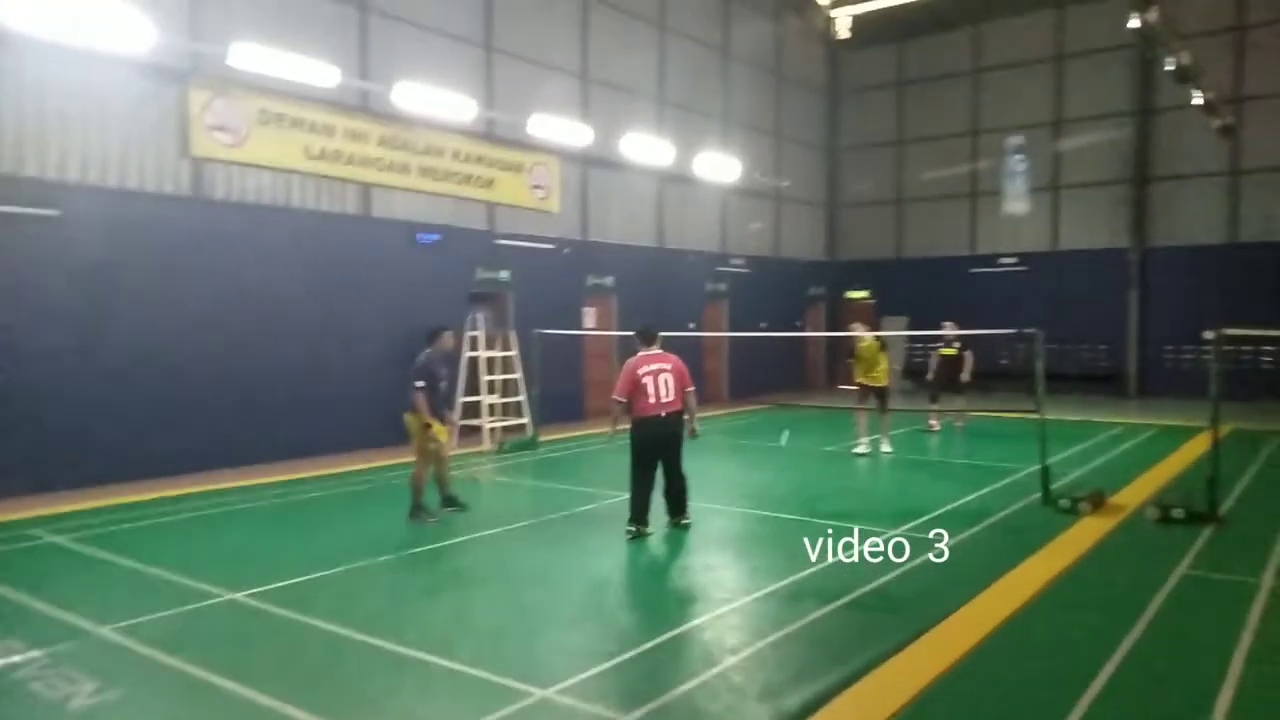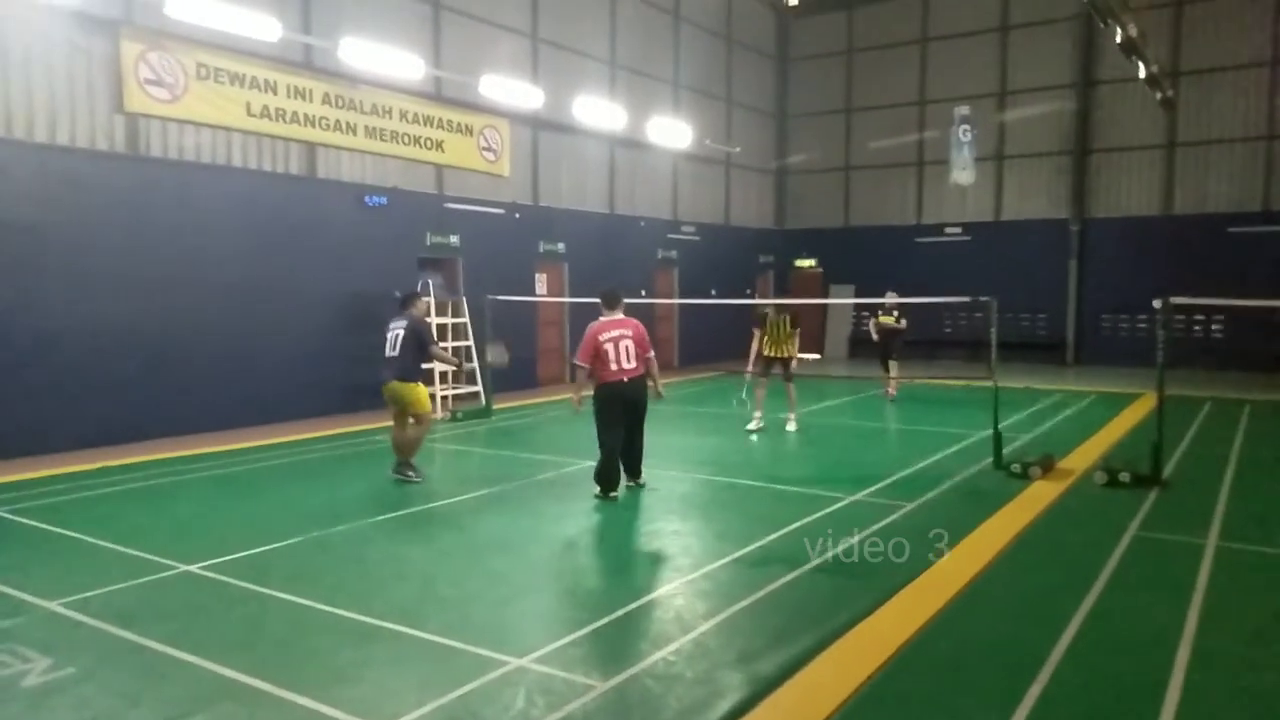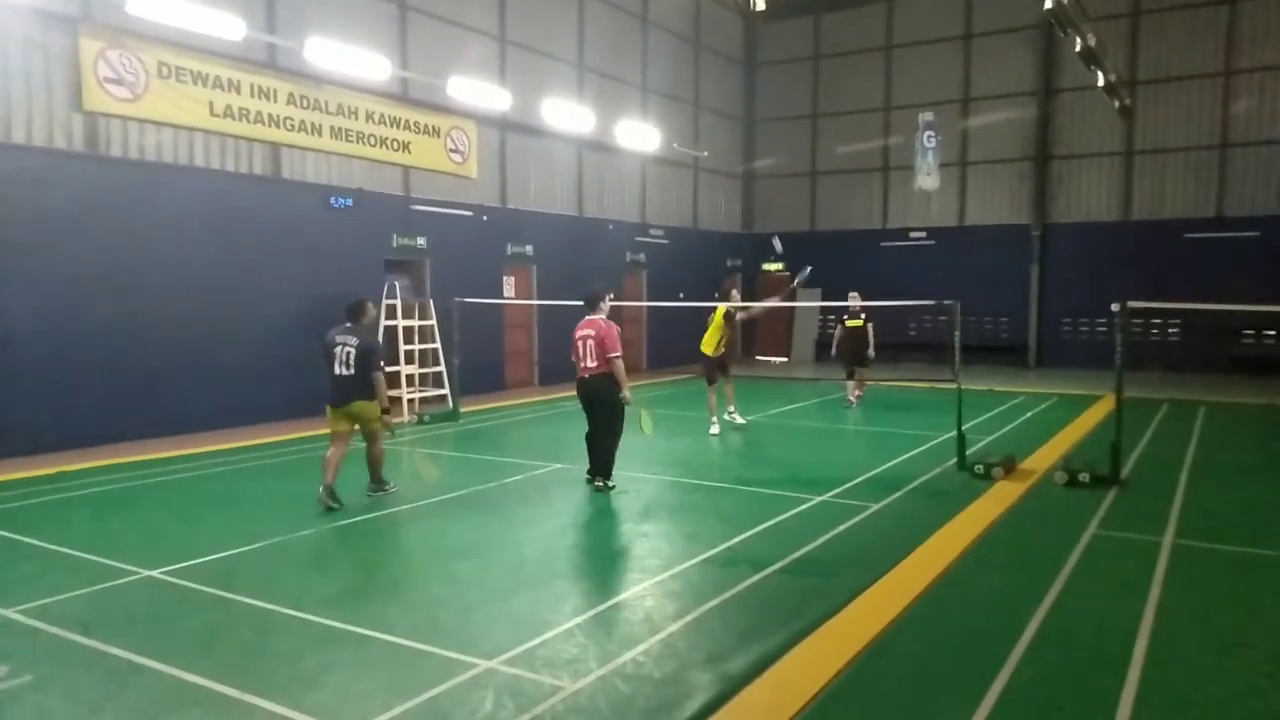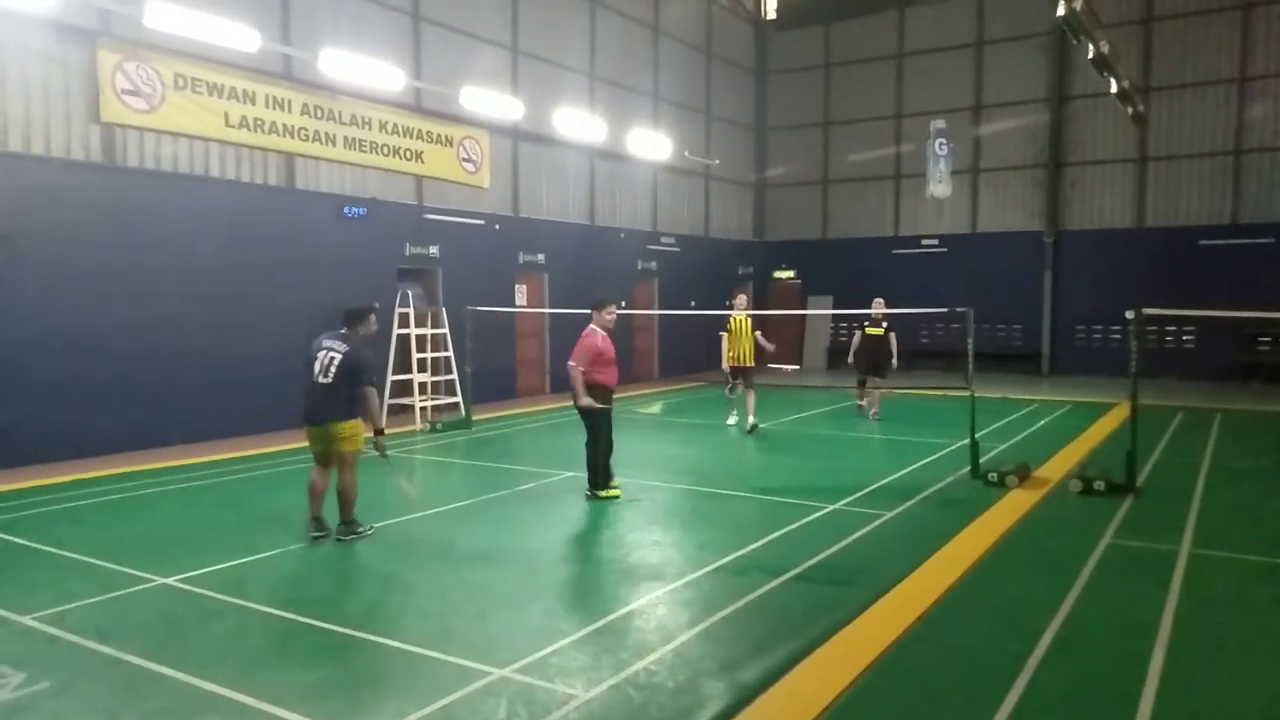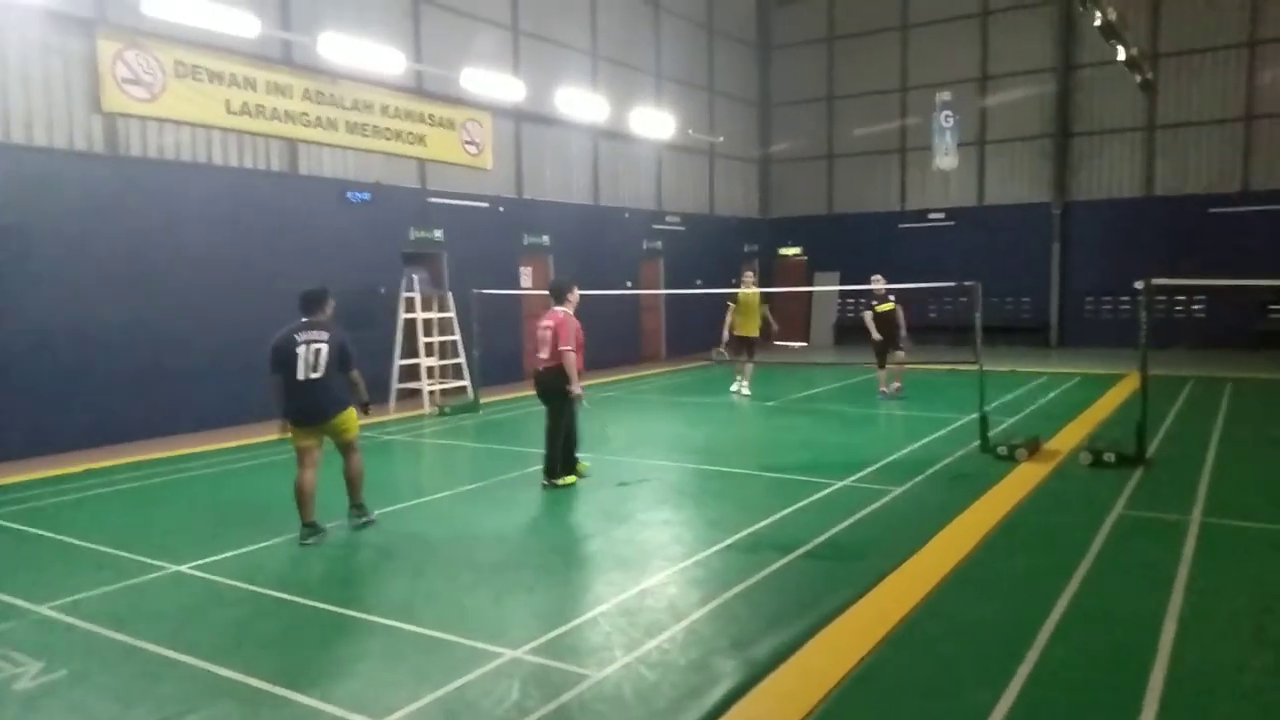
dt=1s
person 1, frame 1
left shoulder: (440, 361)
right shoulder: (425, 363)
right elbow: (417, 396)
left wrist: (447, 415)
right wrist: (426, 425)
left hip: (436, 419)
right hip: (422, 419)
left knee: (442, 457)
right knee: (424, 462)
left ankle: (446, 497)
right ankle: (417, 507)
person 1, frame 2
left shoulder: (392, 324)
right shoulder: (419, 324)
right elbow: (435, 352)
right wrist: (458, 363)
left hip: (389, 382)
right hip: (407, 382)
left knee: (400, 425)
right knee: (423, 421)
left ankle: (403, 465)
right ankle: (403, 464)
person 1, frame 3
left shoulder: (332, 335)
right shoulder: (369, 341)
right elbow: (377, 378)
right wrist: (385, 410)
left hip: (337, 400)
right hip: (364, 401)
left knee: (337, 444)
right knee: (374, 440)
left ankle: (327, 487)
right ankle: (376, 483)
person 1, frame 4
left shoulder: (321, 341)
right shoulder: (359, 354)
right elbow: (368, 394)
right wrist: (378, 432)
left hip: (313, 417)
right hip: (343, 420)
left knee: (321, 467)
right knee: (347, 470)
left ankle: (316, 521)
right ankle: (347, 524)
person 1, frame 5
left shoulder: (283, 339)
right shoulder: (336, 336)
left elbow: (278, 381)
right elbow: (353, 376)
left wrist: (284, 415)
right wrist: (365, 402)
left hip: (302, 415)
right hip: (337, 409)
left knee: (306, 468)
right knee: (351, 453)
left ankle: (308, 526)
right ankle: (357, 509)
person 2, frame 1
left shoulder: (632, 365)
right shoulder: (674, 361)
left elbow: (619, 400)
right elbow: (689, 393)
left wrist: (613, 425)
right wrist: (692, 421)
left hip: (645, 425)
right hip: (673, 421)
left knee: (642, 476)
right knee: (674, 471)
left ankle: (637, 523)
right ankle: (679, 515)
person 2, frame 2
left shoulder: (594, 329)
right shoulder: (636, 326)
left elbow: (583, 365)
right elbow: (649, 359)
left wrist: (577, 392)
right wrist: (657, 383)
left hip: (609, 390)
right hip: (636, 387)
left knee: (609, 439)
right knee: (634, 435)
left ankle: (609, 487)
right ankle: (634, 476)
person 2, frame 3
left shoulder: (579, 328)
right shoulder: (607, 327)
right elbow: (615, 359)
right wrist: (625, 388)
left hip: (585, 383)
right hip: (605, 384)
left knee: (594, 429)
right knee: (610, 431)
left ankle: (594, 472)
right ankle: (602, 477)
person 2, frame 4
left shoulder: (600, 335)
right shoulder: (592, 338)
right elbow: (574, 366)
right wrist: (582, 396)
left hip: (600, 394)
right hip: (593, 395)
left knee: (604, 438)
right knee: (598, 440)
left ankle: (604, 479)
right ankle: (597, 487)
person 2, frame 5
left shoulder: (548, 318)
right shoulder: (567, 320)
left elbow: (549, 350)
right elbow: (567, 352)
right wrist: (574, 383)
left hip: (545, 375)
right hip: (559, 380)
left knee: (566, 422)
right knee: (558, 425)
left ankle: (569, 464)
right ankle: (552, 475)
